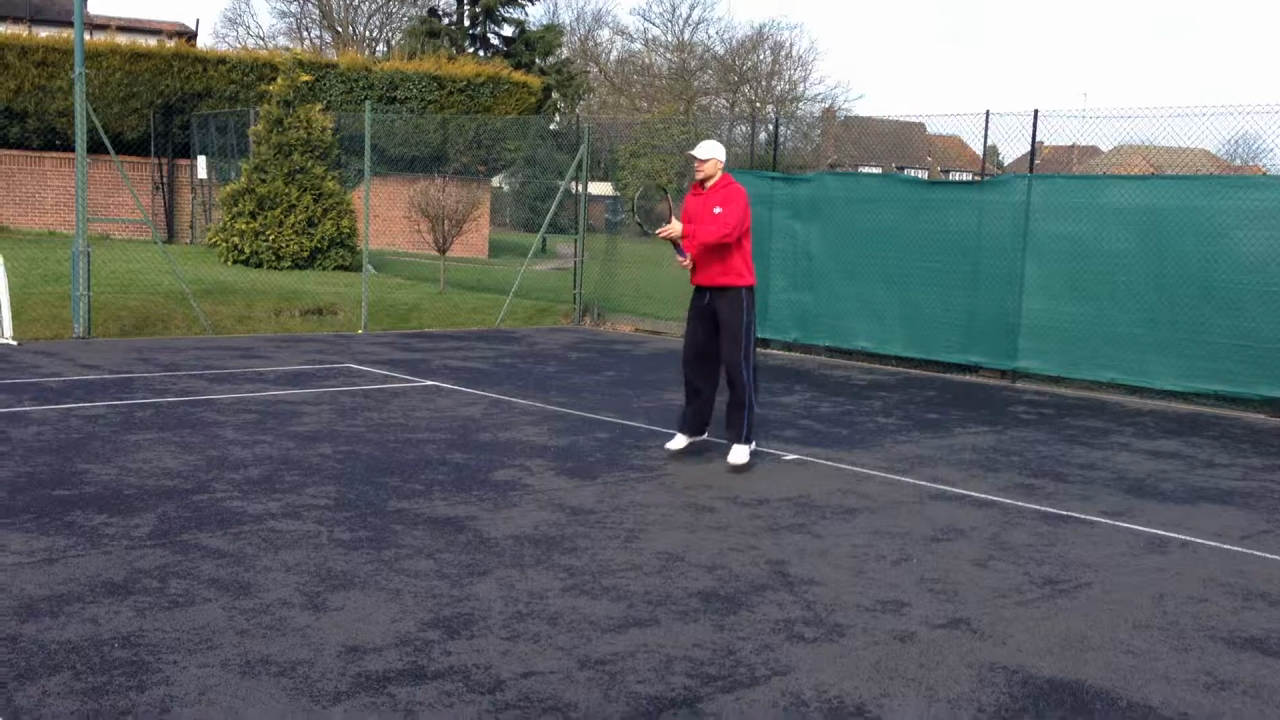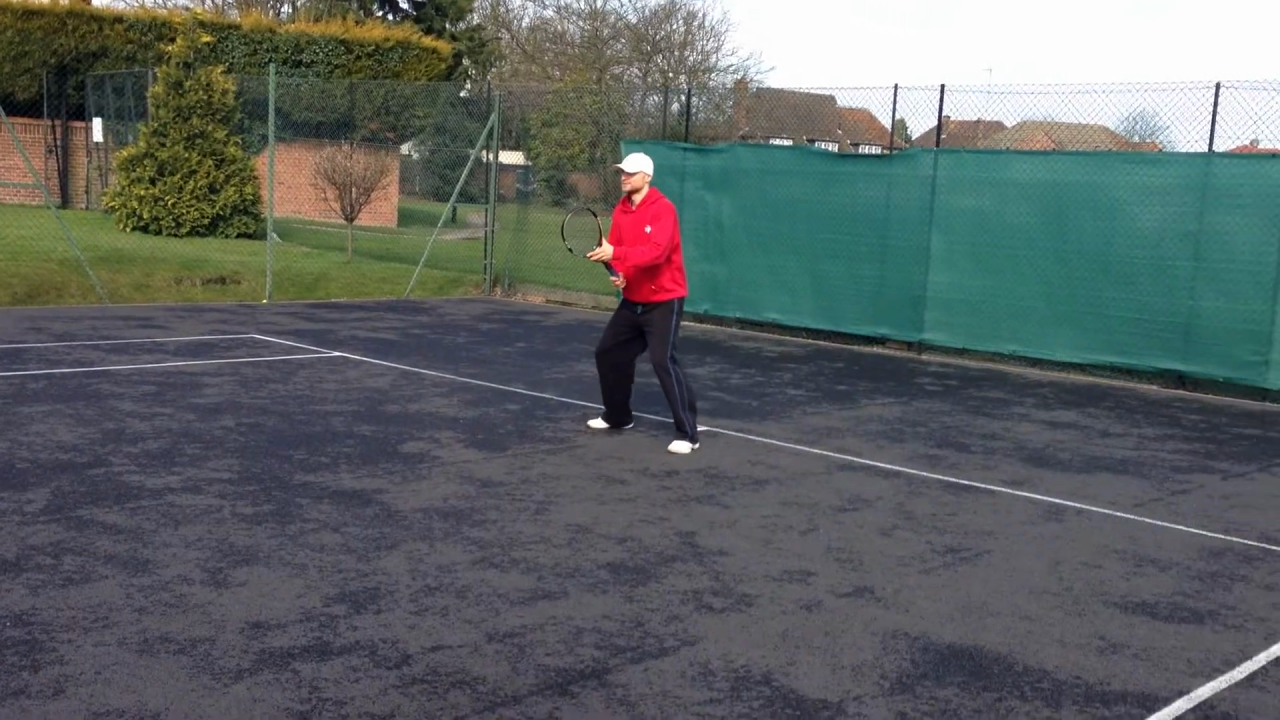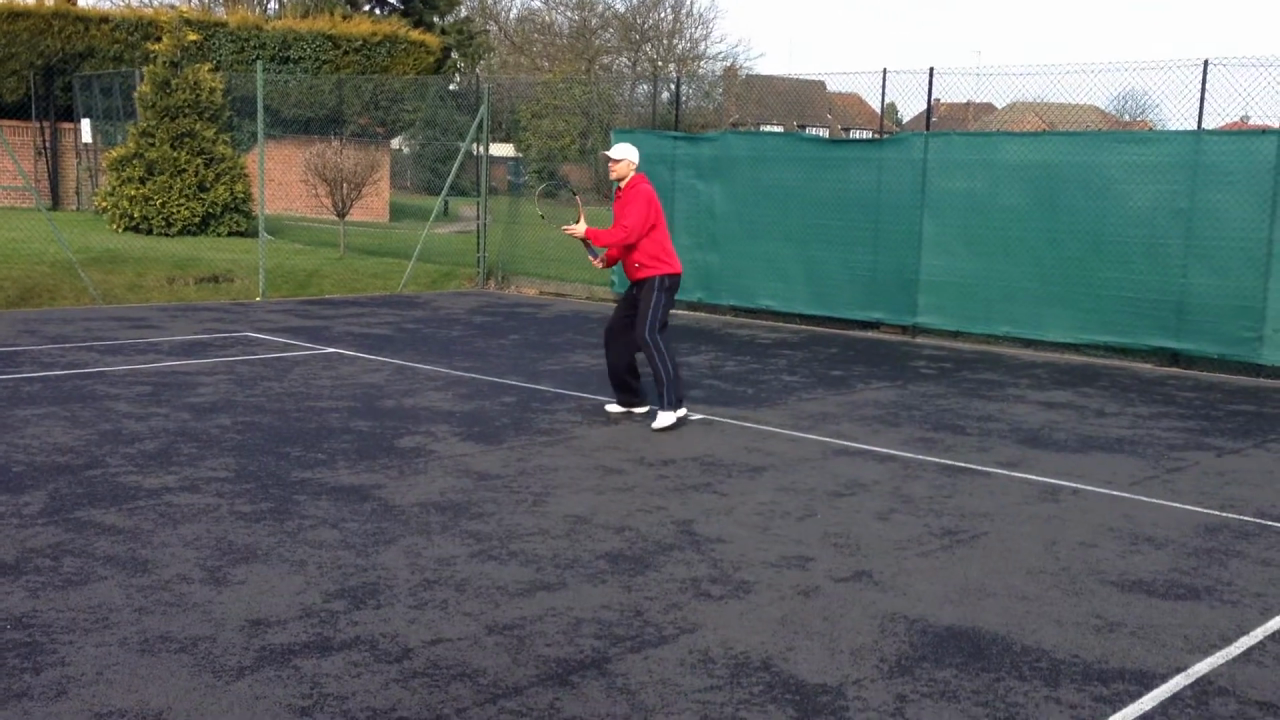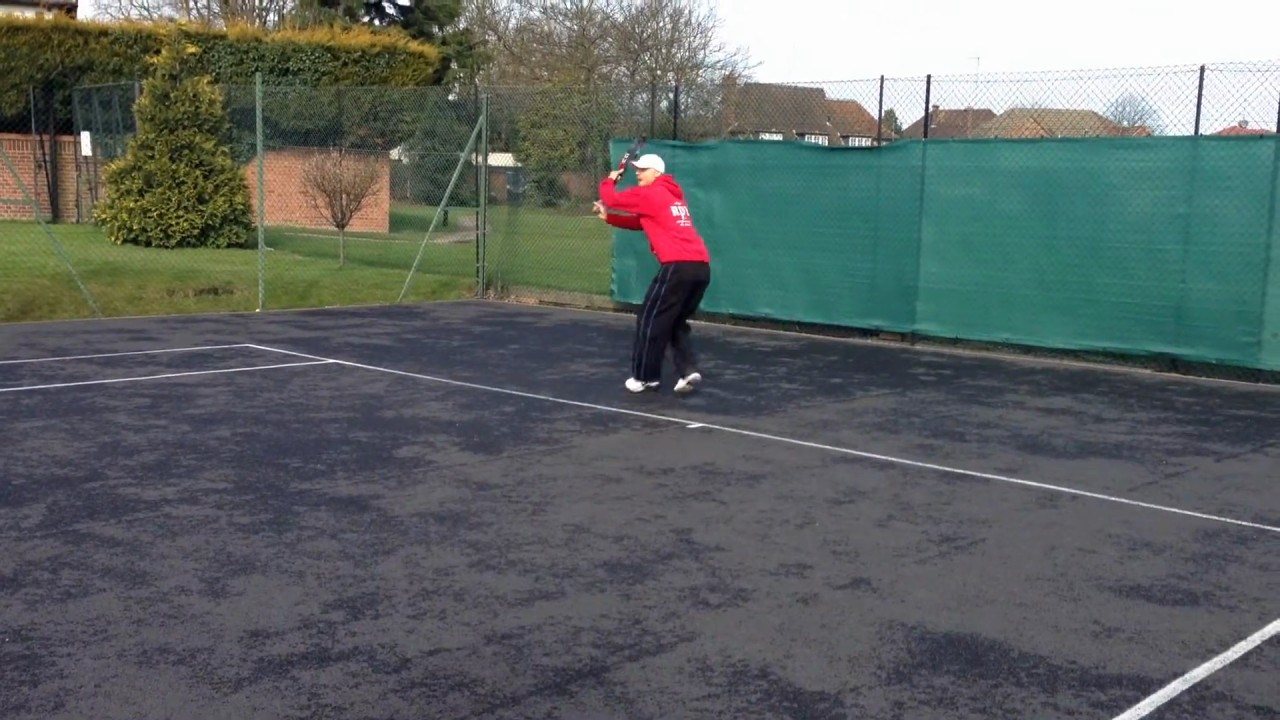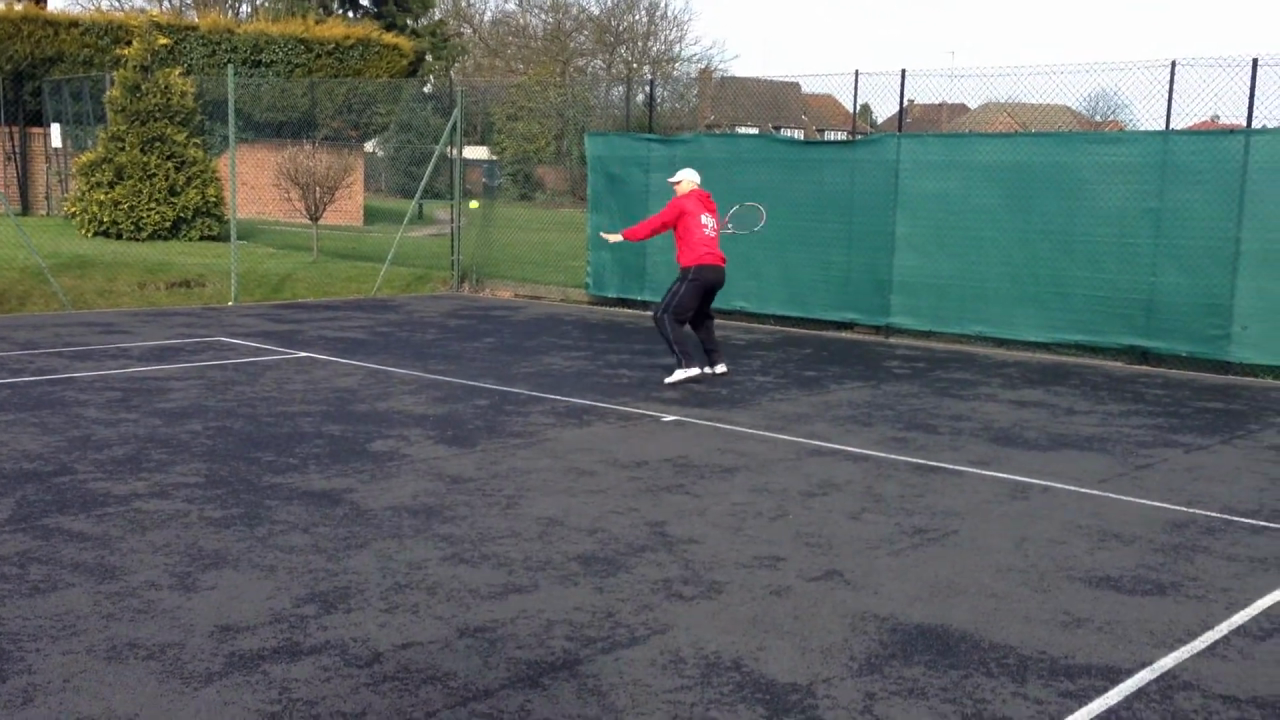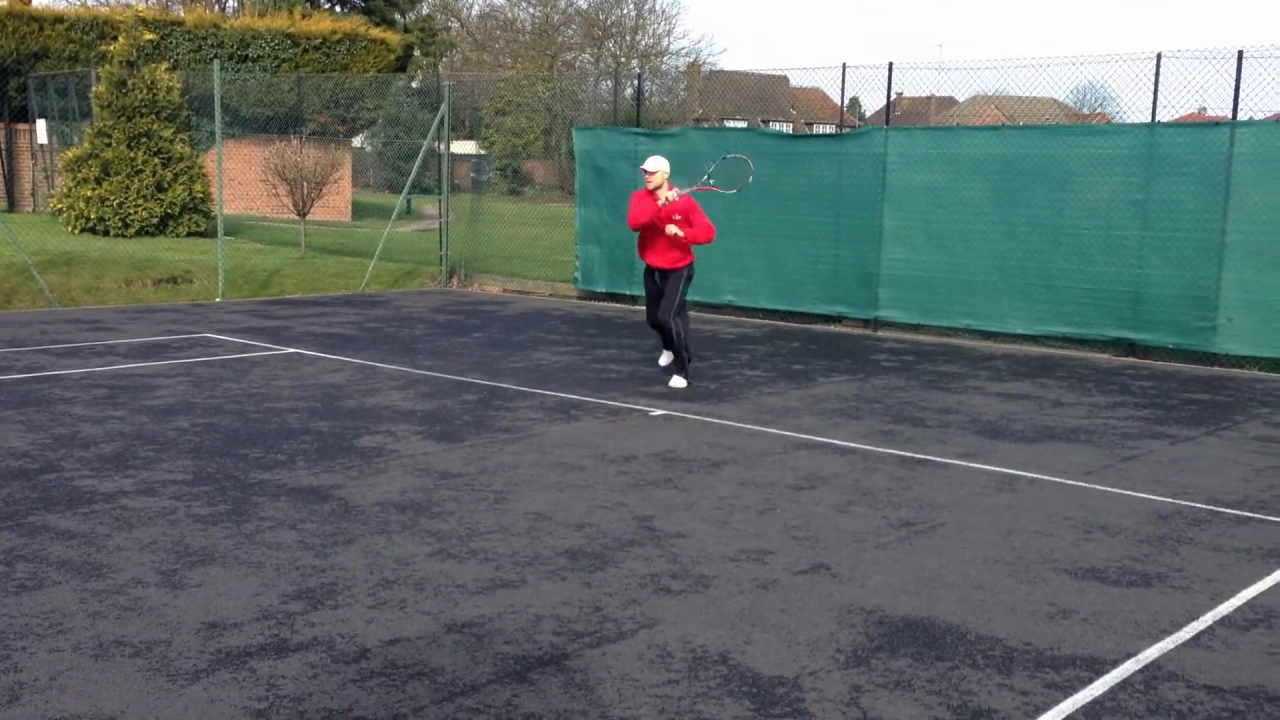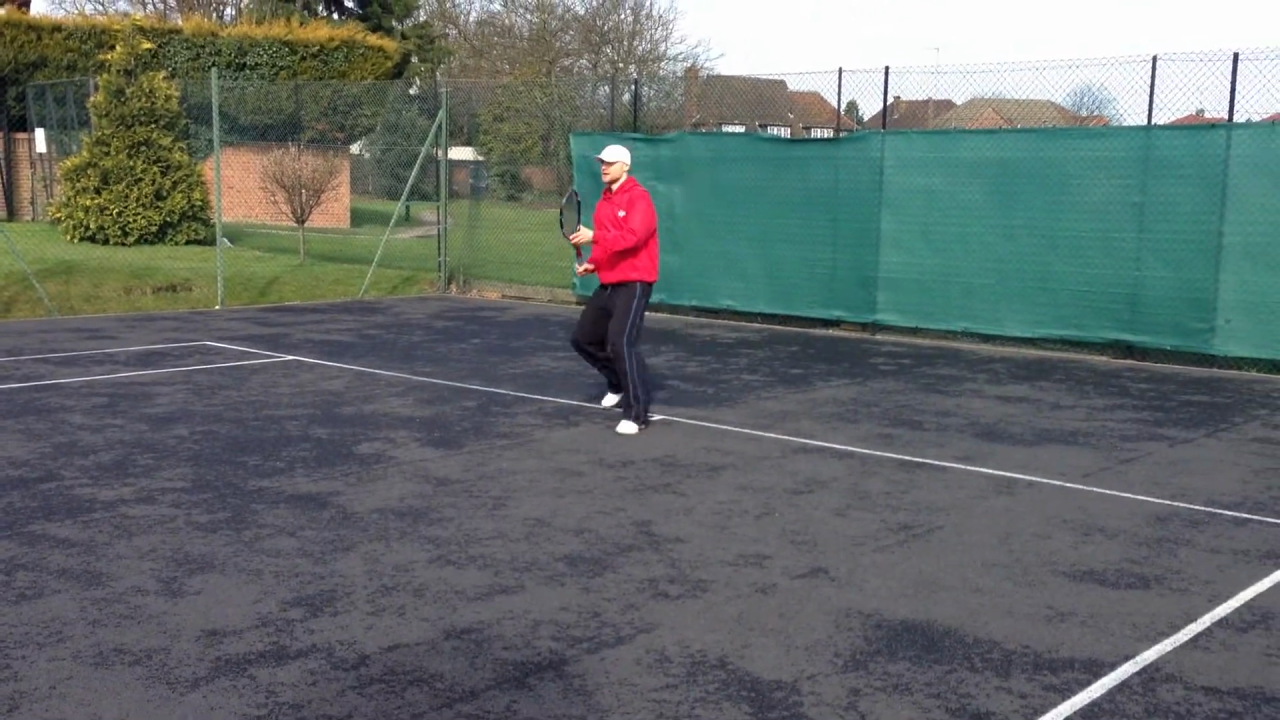
dt=0.7s
person 1, frame 1
left shoulder: (735, 194)
right shoulder: (692, 197)
left elbow: (725, 232)
right elbow: (687, 237)
left wrist: (684, 230)
right wrist: (686, 257)
left hip: (735, 290)
right hip: (702, 290)
left knee: (736, 361)
right knee: (695, 358)
left ankle: (742, 438)
right ankle: (692, 426)
person 1, frame 2
left shoulder: (663, 209)
right shoulder: (621, 210)
left elbow: (656, 252)
right elbow: (616, 249)
left wrist: (616, 254)
right wrist: (618, 274)
left hip: (664, 301)
right hip: (632, 300)
left knee: (664, 362)
right knee: (608, 352)
left ankle: (687, 433)
right ankle: (617, 415)
person 1, frame 3
left shoulder: (642, 193)
right shoulder: (623, 195)
left elbow: (629, 235)
right elbow: (624, 240)
left wrist: (588, 233)
right wrist: (606, 259)
left hip: (660, 275)
right hip: (642, 279)
left knee: (651, 336)
right knee: (616, 334)
left ankle: (672, 404)
right ankle: (631, 398)
person 1, frame 4
left shoulder: (647, 194)
right shoulder: (672, 196)
left elbow: (612, 199)
right elbow: (639, 221)
left wrist: (609, 181)
right wrist: (608, 217)
left hip: (677, 267)
right hip: (701, 267)
left knee: (650, 321)
right knee: (677, 323)
left ankle: (645, 377)
right ankle: (688, 370)
person 1, frame 5
left shoulder: (683, 203)
right shoulder: (709, 208)
left elbow: (657, 223)
left wrist: (622, 235)
left hip: (698, 270)
right hip: (718, 271)
left knee: (665, 317)
right knee: (699, 316)
left ankle: (687, 364)
right ankle: (716, 361)
person 1, frame 6
left shoulder: (687, 203)
right shoulder: (639, 198)
left elbow: (708, 233)
right elbow: (634, 223)
left wrist: (681, 232)
right wrist: (661, 205)
left hip: (679, 269)
right hip: (652, 269)
left knee: (668, 315)
right knee: (655, 318)
left ankle: (681, 370)
right ankle: (673, 348)
person 1, frame 7
left shoulder: (639, 198)
right shoulder: (603, 202)
left elbow: (632, 238)
left wrist: (594, 237)
right wrist: (592, 263)
left hip: (634, 285)
right hip: (607, 285)
left knee: (621, 342)
right knee: (583, 339)
left ankle: (635, 415)
right ankle: (620, 385)
